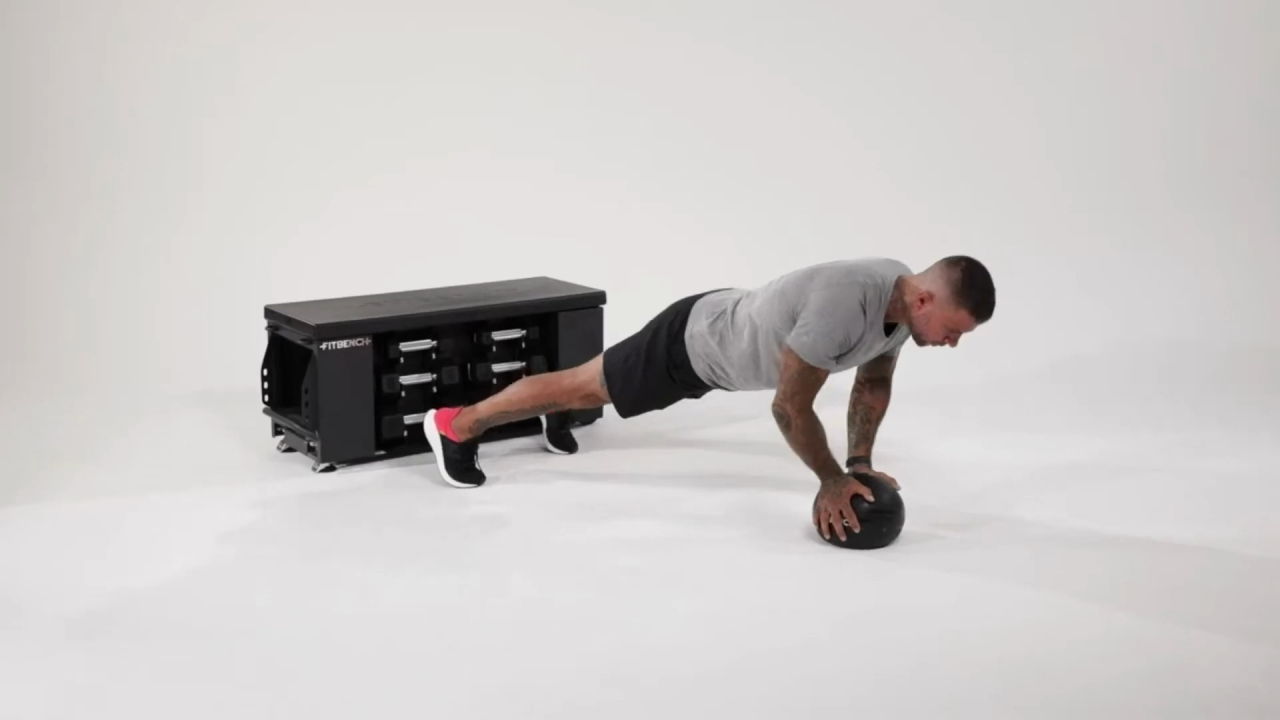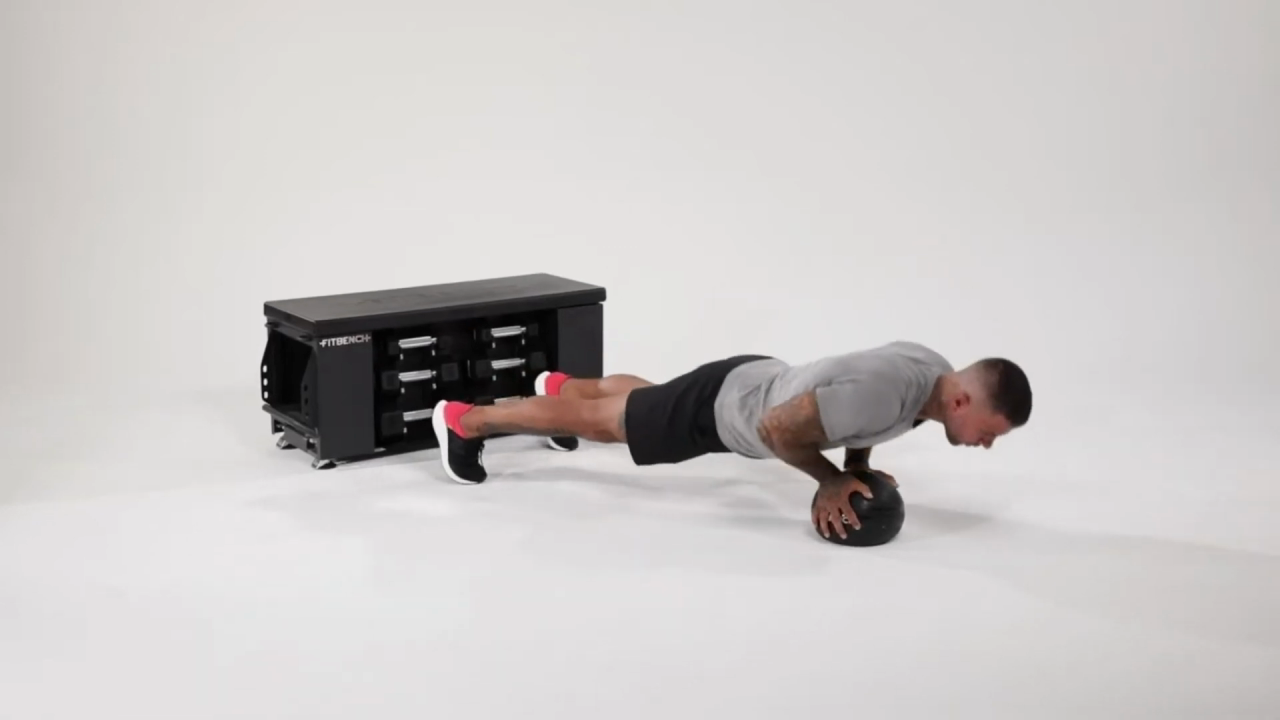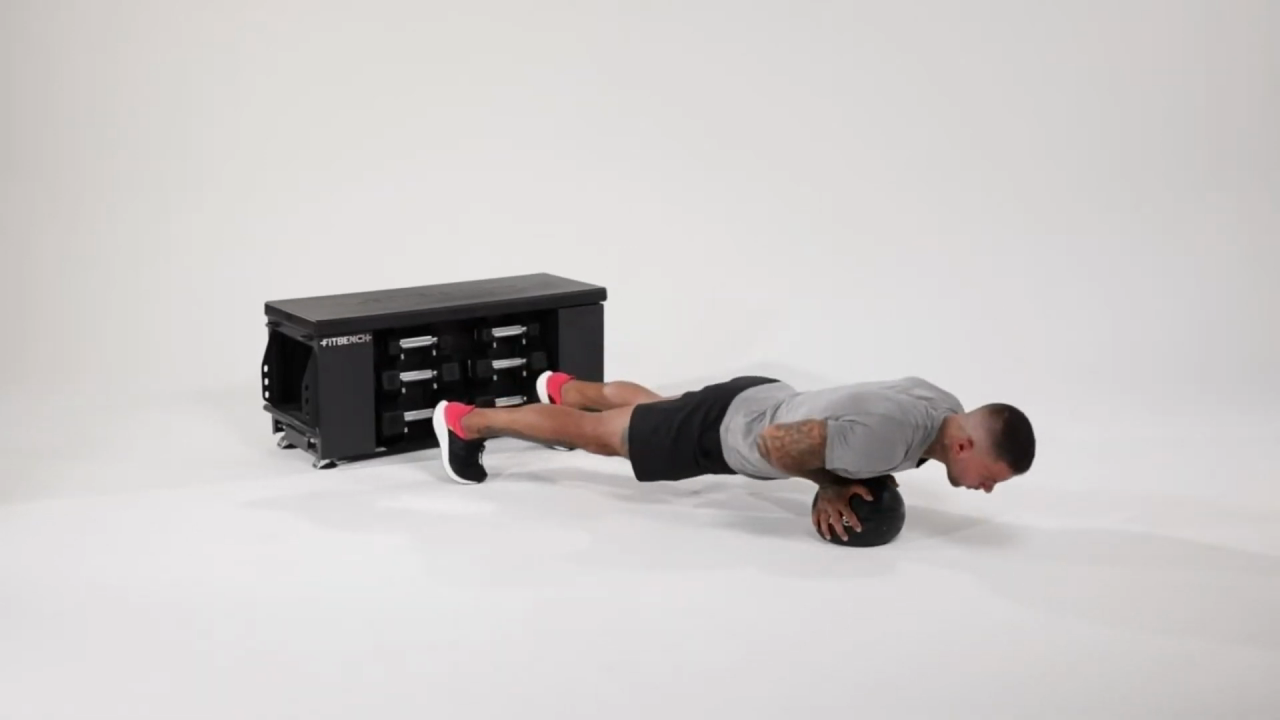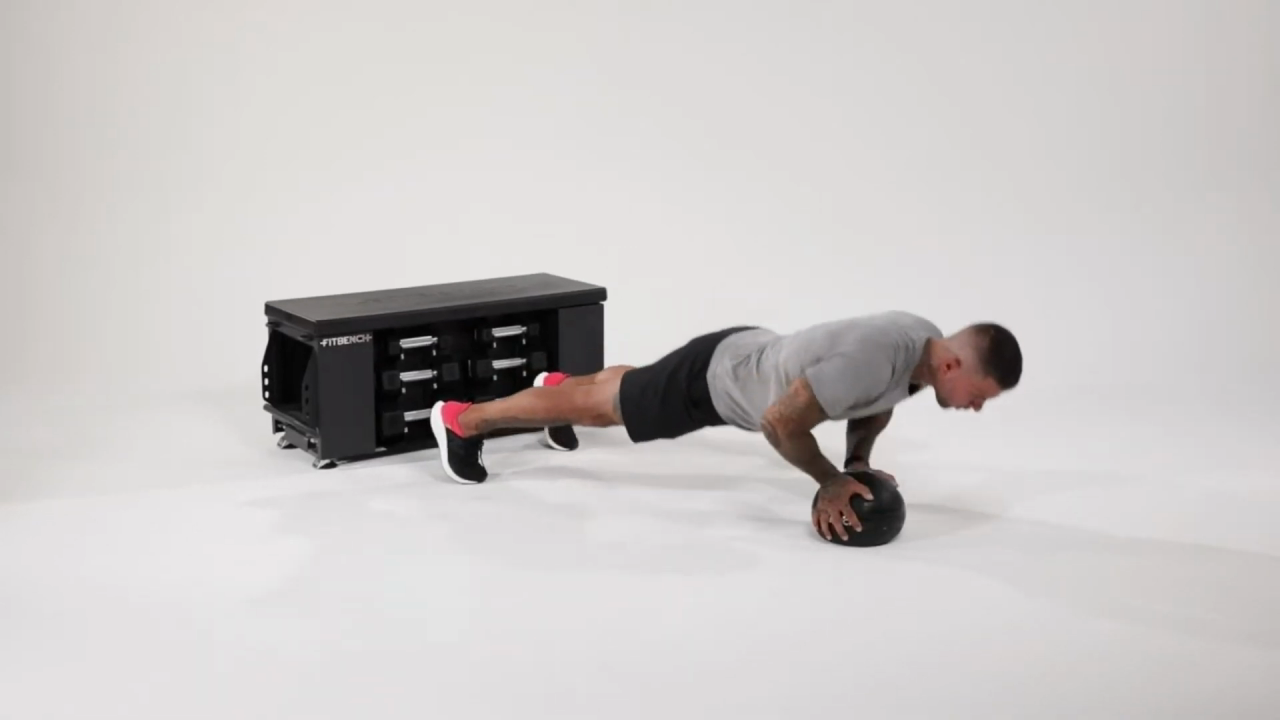
dt=0.5s
person 1, frame 1
left shoulder: (901, 298)
right shoulder: (843, 307)
left elbow: (873, 382)
right elbow: (789, 406)
left wrist: (860, 463)
right wrist: (832, 483)
left hip: (722, 339)
right hip: (694, 341)
left knee: (608, 380)
right knee: (587, 386)
left ankle: (552, 418)
right ankle: (454, 426)
person 1, frame 2
left shoulder: (932, 371)
right shoulder: (883, 396)
right elbow: (776, 429)
left wrist: (860, 467)
right wrist: (832, 480)
left hip: (754, 380)
right hip: (719, 410)
left knee: (639, 394)
right knee: (599, 422)
left ankle: (559, 384)
right ankle: (463, 420)
person 1, frame 3
left shoulder: (943, 408)
right shoulder: (887, 438)
right elbow: (777, 444)
left wrist: (857, 469)
right wrist: (832, 483)
left hip: (760, 400)
right hip: (724, 432)
left knee: (646, 405)
right knee: (600, 435)
left ankle: (562, 388)
right ankle: (464, 420)
person 1, frame 4
left shoulder: (924, 342)
right shoulder: (872, 362)
left elbow: (877, 401)
right elbow: (779, 421)
left wrist: (858, 464)
right wrist: (831, 483)
left hip: (749, 358)
right hip: (715, 378)
left knee: (634, 383)
right knee: (595, 407)
left ankle: (560, 382)
right ankle: (461, 419)
